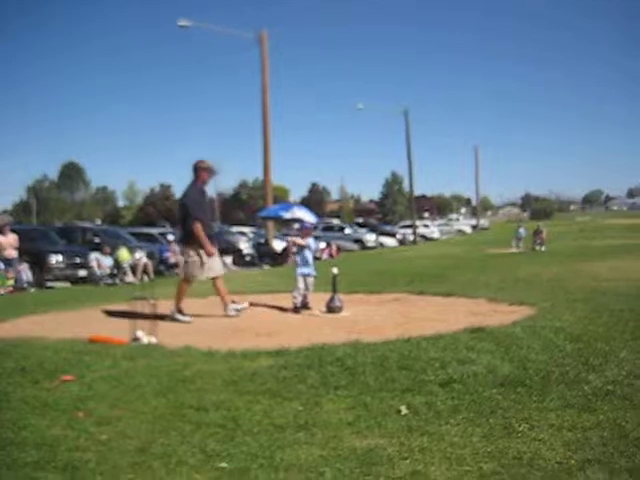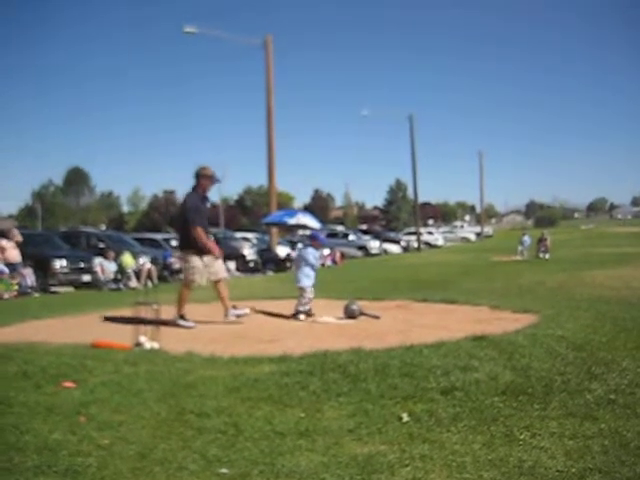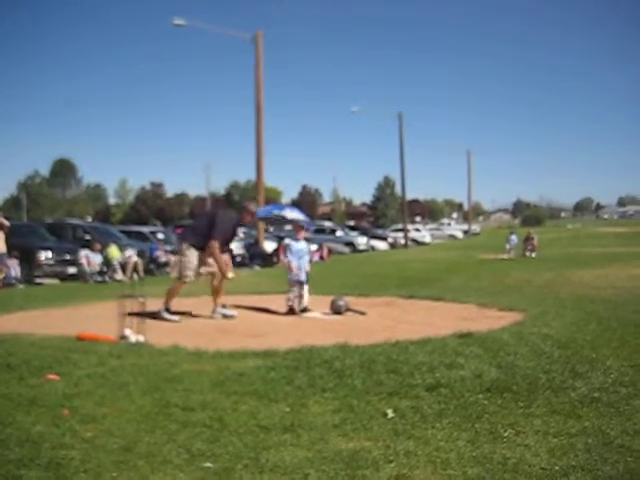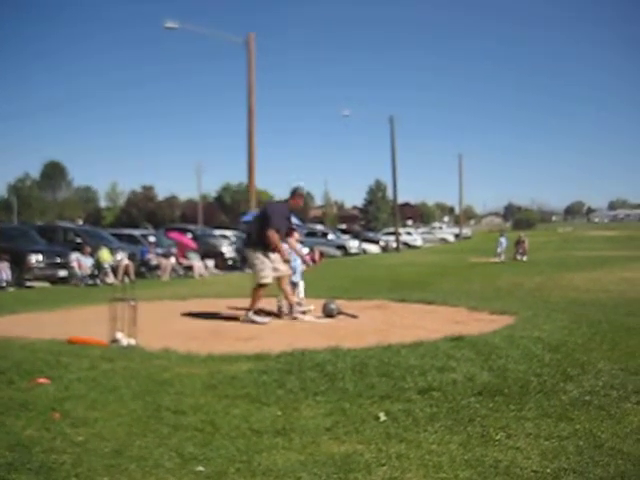
dt=1s
person 1, frame 1
left shoulder: (201, 192)
right shoulder: (191, 194)
right elbow: (194, 223)
left wrist: (208, 243)
right wrist: (207, 245)
left hip: (204, 243)
right hip: (193, 243)
left knee: (216, 273)
right knee: (188, 277)
left ankle: (228, 305)
right ankle: (177, 310)
person 1, frame 2
left shoulder: (203, 199)
right shoulder: (191, 201)
right elbow: (195, 230)
left wrist: (212, 246)
right wrist: (212, 247)
left hip: (206, 248)
right hip: (192, 250)
left knee: (220, 277)
right knee: (189, 282)
left ankle: (230, 310)
right ankle: (179, 316)
person 1, frame 3
left shoulder: (234, 223)
right shoulder: (226, 219)
left elbow: (223, 246)
right elbow: (213, 244)
left wrist: (228, 267)
right wrist: (222, 266)
left hip: (205, 245)
right hip: (191, 243)
left knee: (217, 273)
right knee: (185, 278)
left ankle: (218, 308)
right ankle: (165, 309)
person 1, frame 4
left shoulder: (286, 213)
right shoulder: (277, 208)
left elbow: (289, 238)
right elbow: (270, 232)
left wrist: (302, 255)
right wrist: (282, 252)
left hip: (269, 249)
right hip: (256, 249)
left knee: (284, 274)
right knee: (265, 281)
left ankle: (295, 308)
right ankle: (250, 313)
